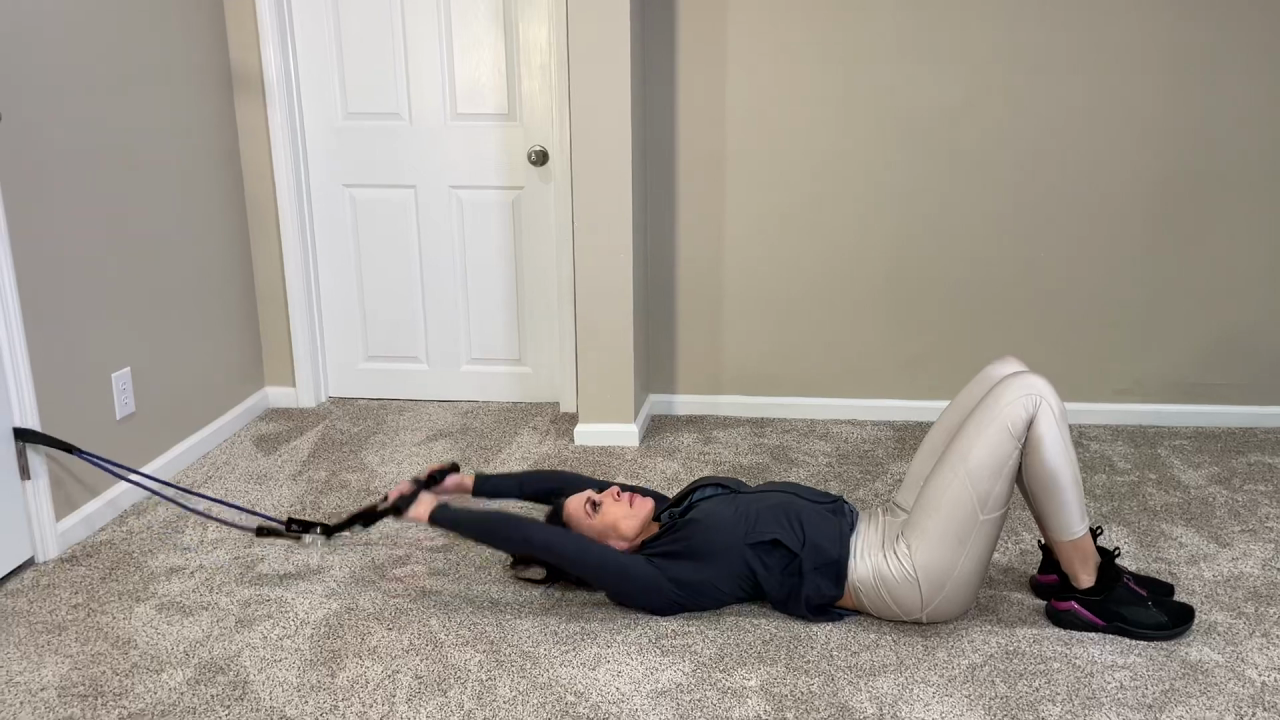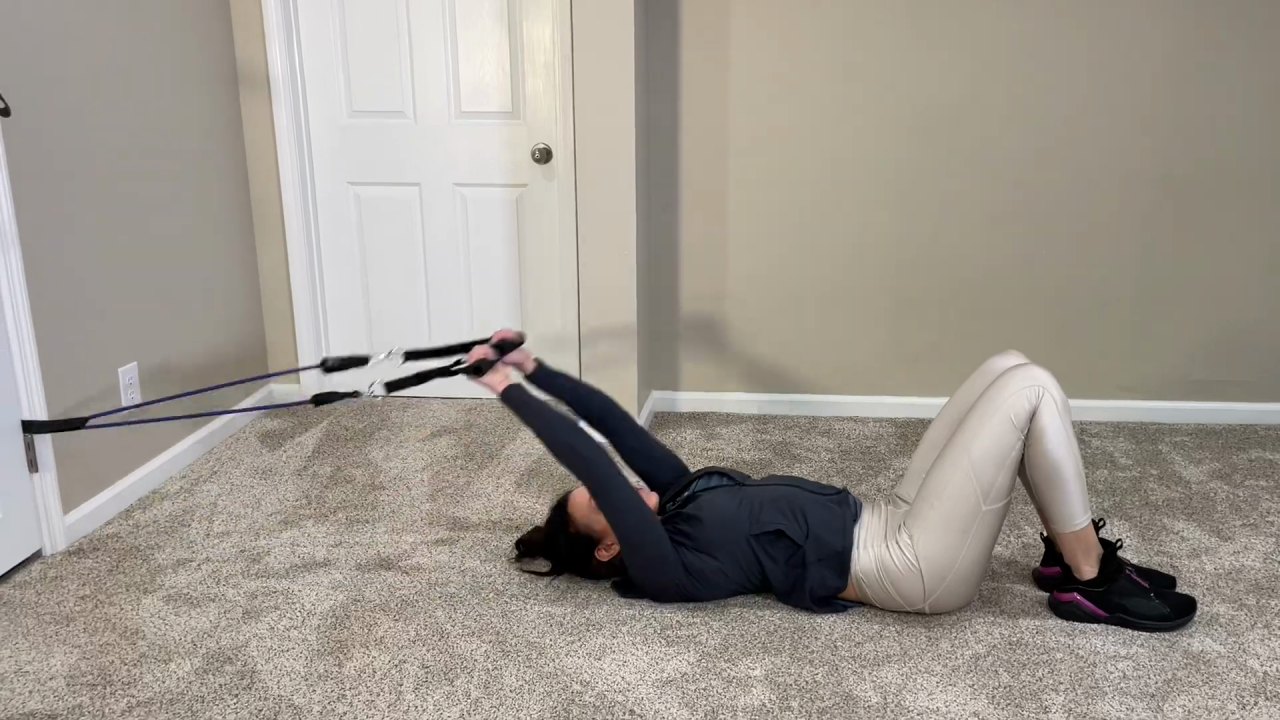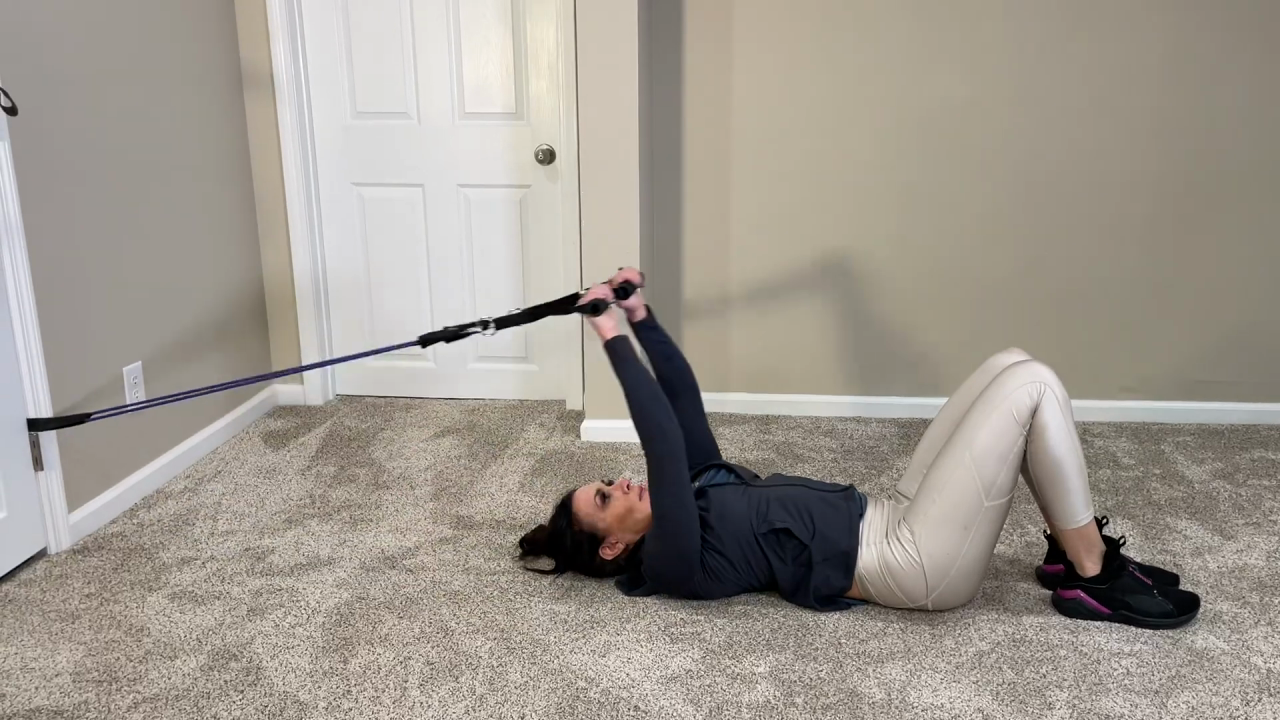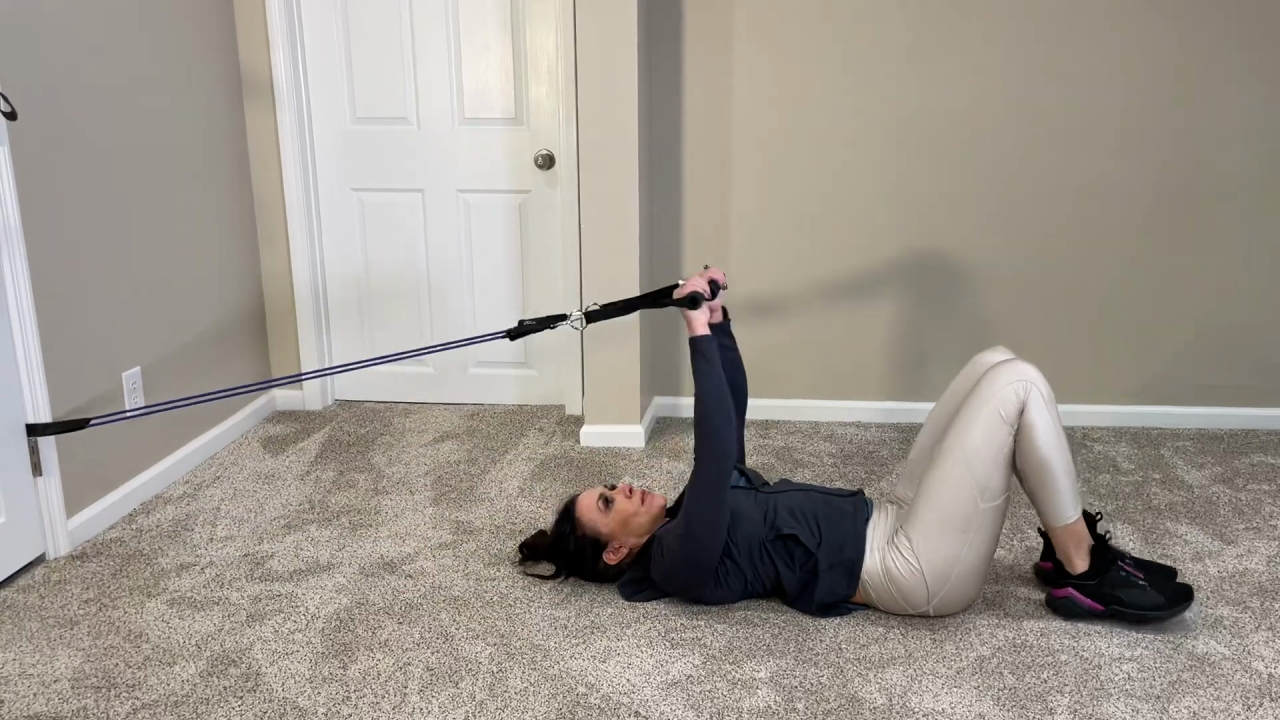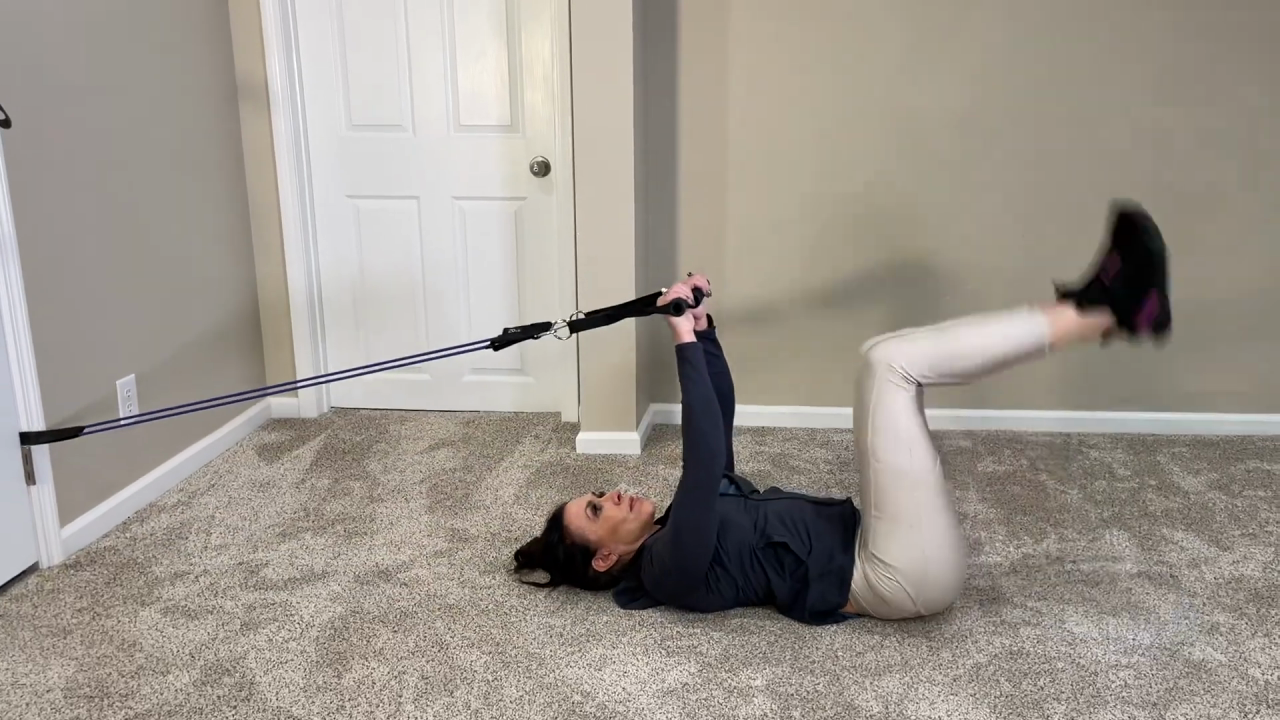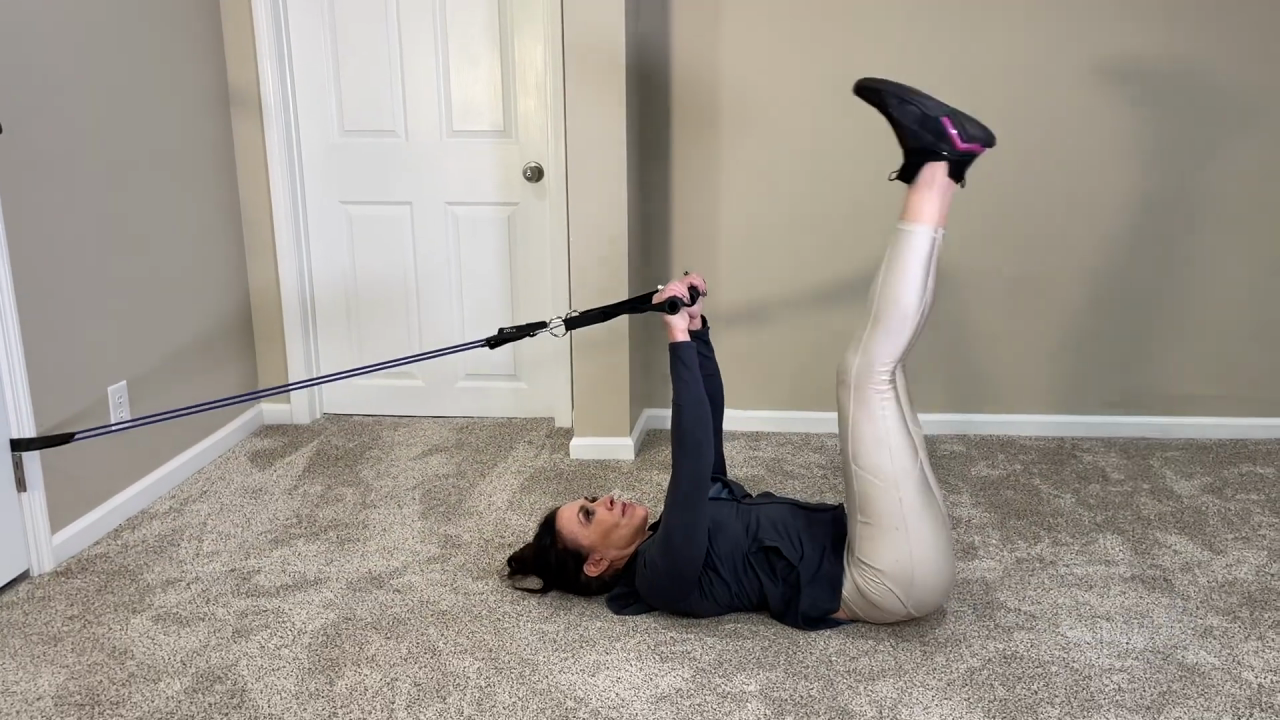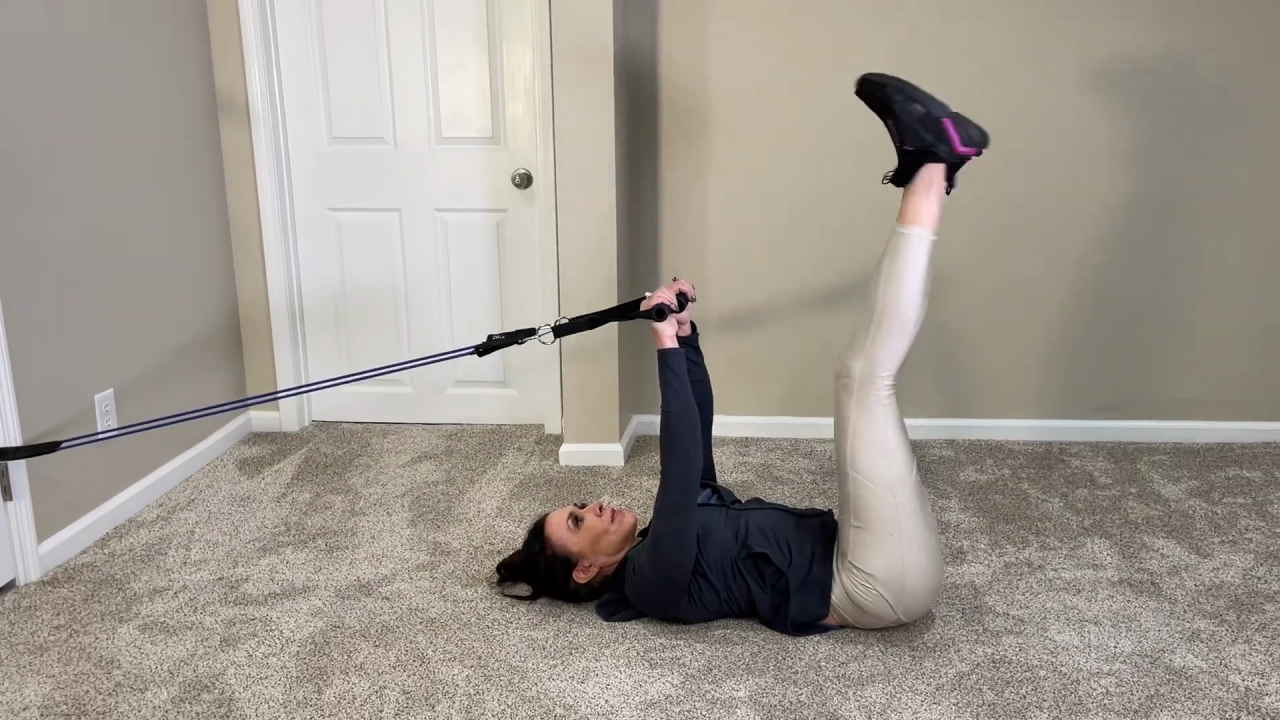
dt=0.4s
person 1, frame 1
left shoulder: (673, 516)
right shoulder: (660, 577)
left elbow: (567, 480)
right elbow: (552, 544)
left wrist: (468, 484)
right wrist: (449, 510)
left hip: (883, 529)
right hip: (911, 578)
left knee: (1007, 376)
right knee: (1026, 398)
left ankle: (1069, 561)
right ankle: (1090, 589)
person 1, frame 2
left shoulder: (682, 499)
right shoulder: (666, 568)
left elbow: (618, 428)
right elbow: (598, 466)
left wrist: (531, 370)
right wrist: (512, 391)
left hip: (887, 522)
right hip: (913, 568)
left knee: (1010, 368)
right knee: (1030, 391)
left ankle: (1071, 555)
right ankle: (1092, 582)
person 1, frame 3
left shoulder: (702, 487)
right shoulder: (674, 563)
left elbow: (681, 402)
right elbow: (662, 442)
left wrist: (640, 318)
right wrist: (614, 341)
left hip: (890, 519)
right hip: (917, 567)
left knee: (1013, 367)
right knee: (1032, 388)
left ankle: (1072, 551)
right ankle: (1093, 576)
person 1, frame 4
left shoulder: (686, 519)
right shoulder: (681, 562)
left elbow: (730, 413)
right elbow: (716, 455)
left wrist: (715, 322)
right wrist: (698, 339)
left hip: (891, 523)
right hip: (916, 571)
left knee: (997, 367)
right knee: (1016, 386)
left ankle: (1070, 548)
right ankle: (1084, 570)
person 1, frame 5
left shoulder: (678, 532)
right shoulder: (672, 569)
left elbow: (717, 426)
right elbow: (706, 465)
left wrist: (700, 330)
right wrist: (685, 345)
left hip: (868, 541)
right hip: (909, 575)
left knee: (889, 363)
right knee: (888, 363)
left ankle: (1088, 310)
right ankle: (1095, 317)
person 1, frame 6
left shoulder: (675, 536)
right shoulder: (666, 574)
left elbow: (706, 434)
right elbow: (693, 462)
left wrist: (695, 329)
right wrist: (679, 345)
right hip: (899, 579)
left knee: (878, 362)
right knee: (867, 369)
left ankle: (938, 171)
right ankle: (935, 163)
person 1, frame 7
left shoulder: (661, 546)
right shoulder: (654, 581)
left elbow: (695, 449)
right elbow: (680, 469)
left wrist: (685, 335)
right wrist: (667, 352)
left hip: (838, 546)
right hip: (885, 584)
left knee: (862, 368)
right knee: (869, 374)
left ankle: (928, 169)
right ankle: (927, 172)
